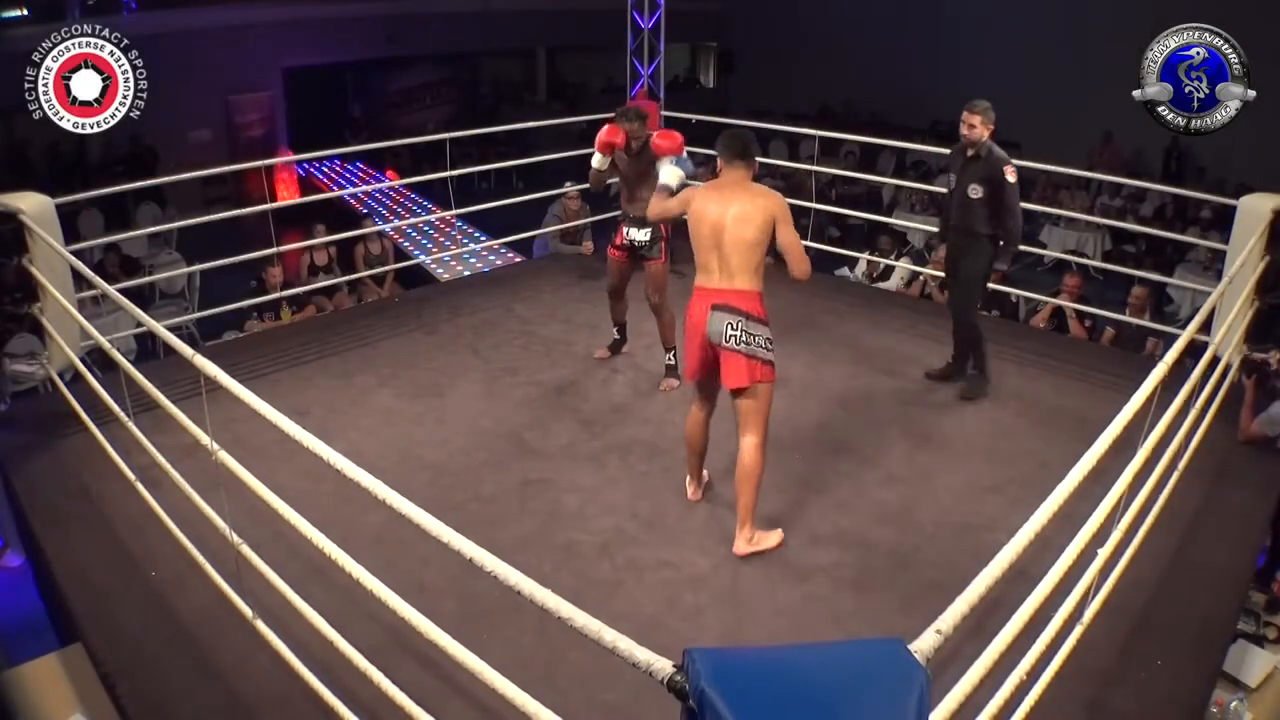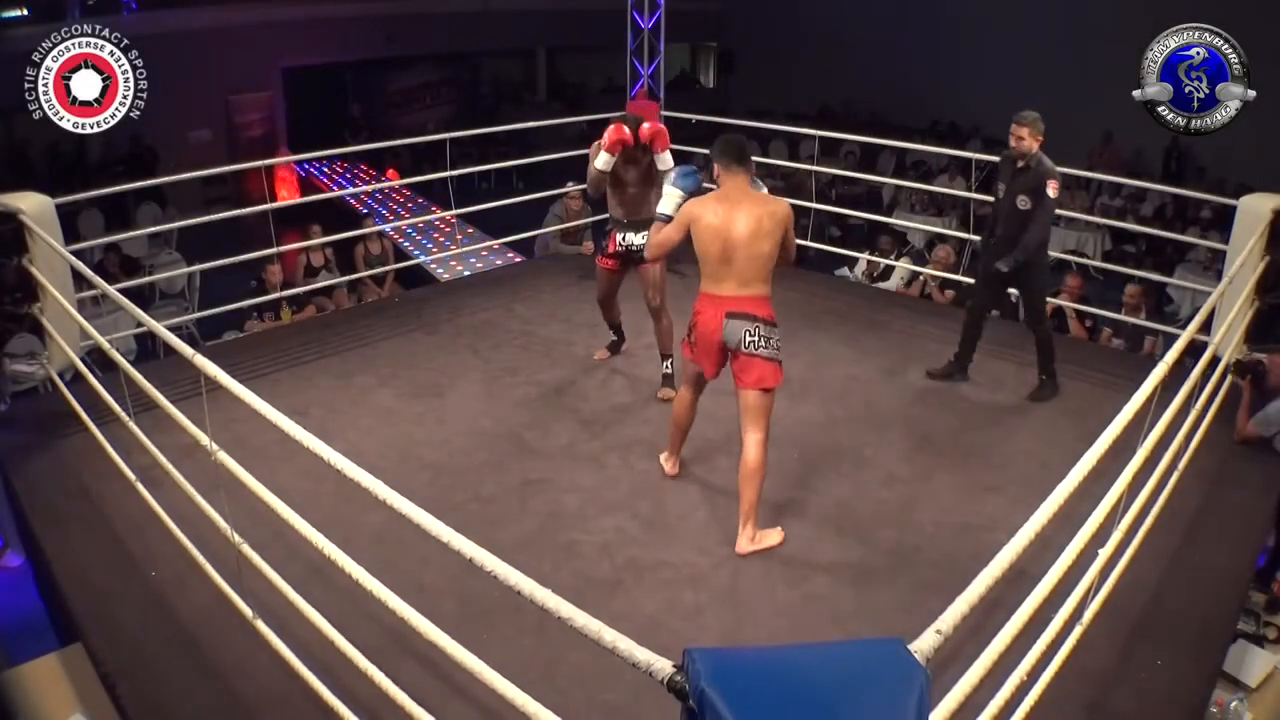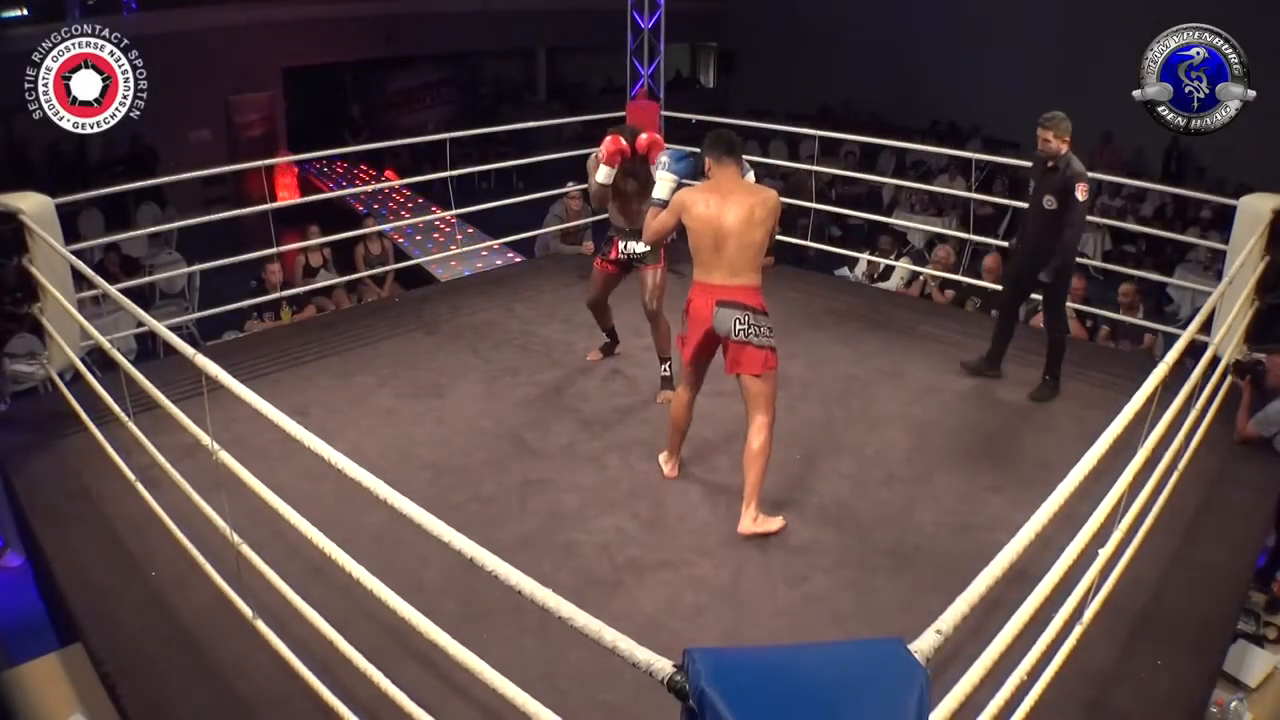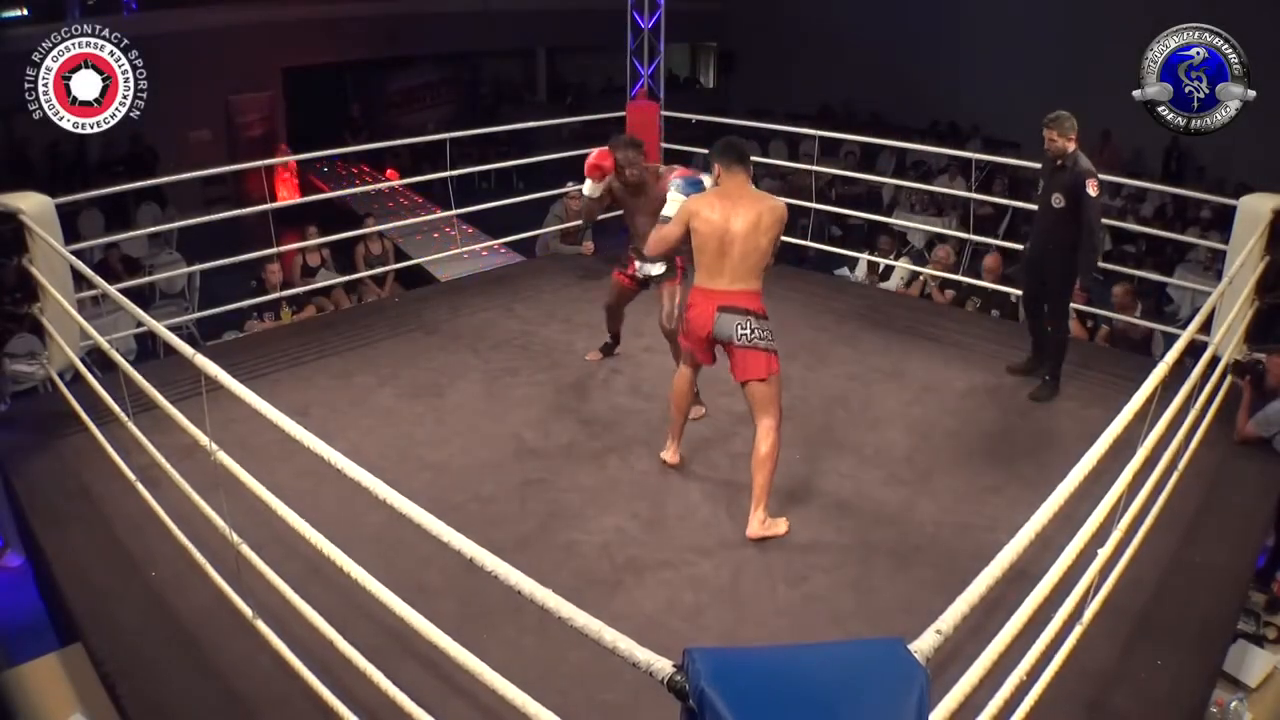
dt=0.3s
person 1, frame 1
left shoulder: (695, 195)
right shoulder: (771, 202)
left elbow: (653, 212)
right elbow: (801, 271)
left wrist: (667, 177)
left hip: (700, 310)
right hip: (744, 316)
left knee: (702, 402)
right knee: (752, 432)
left ankle: (694, 481)
right ankle: (745, 534)
person 1, frame 2
left shoulder: (695, 209)
right shoulder: (779, 210)
left elbow: (652, 252)
right elbow: (788, 257)
left wrist: (668, 201)
left hip: (709, 314)
right hip: (755, 321)
left knee: (689, 388)
right knee: (756, 432)
left ankle: (672, 457)
right ankle: (747, 532)
person 1, frame 3
left shoulder: (687, 198)
right shoulder: (769, 200)
left elbow: (649, 237)
left wrist: (662, 186)
left hip: (701, 304)
right hip: (746, 311)
left knee: (687, 385)
right knee: (761, 417)
left ankle: (671, 458)
right ankle: (750, 514)
person 1, frame 4
left shoulder: (695, 205)
right shoulder: (776, 209)
left elbow: (653, 248)
left wrist: (676, 200)
left hip: (701, 309)
right hip: (745, 316)
left knee: (688, 367)
right knee: (768, 418)
left ankle: (672, 446)
right ankle: (758, 518)
person 2, frame 1
left shoulder: (999, 162)
right shoulder: (957, 154)
left elbow: (1012, 213)
left wrist: (1006, 254)
right wrist: (943, 232)
left hip: (980, 245)
right hip: (956, 241)
left knee: (964, 309)
right knee: (958, 306)
left ankle: (979, 373)
right ankle: (958, 365)
person 2, frame 2
left shoulder: (1047, 175)
right shoulder: (1006, 162)
left elbow: (1040, 225)
left wrist: (1014, 258)
right wrist: (987, 239)
left hip: (1030, 259)
right hip: (998, 251)
left knee: (1036, 320)
right knee: (976, 308)
left ankle: (1048, 379)
right ankle: (959, 365)
person 2, frame 3
left shoulder: (1075, 176)
right shoulder: (1040, 162)
left elbow: (1074, 228)
left wrist: (1052, 267)
left hip: (1056, 258)
right hip: (1029, 249)
left knee: (1053, 319)
right knee: (1007, 304)
left ankle: (1050, 379)
right ankle: (992, 361)
person 2, frame 4
left shoulder: (1084, 174)
right shoulder: (1050, 162)
left elbow: (1092, 227)
left wrist: (1086, 270)
left hip: (1063, 256)
right hip: (1038, 248)
left knee: (1057, 316)
right knee: (1031, 306)
left ankle: (1051, 378)
right ankle: (1038, 358)
person 3, frame 1
left shoulder: (658, 148)
right shoulder: (615, 148)
right elbow: (595, 185)
left wrist: (676, 156)
right wrist: (601, 153)
left hip: (654, 229)
right hip: (626, 226)
left knee: (656, 300)
right knee: (614, 289)
left ankle: (671, 364)
right ankle: (619, 340)
person 3, frame 2
left shoulder: (652, 150)
right shoulder: (600, 149)
right elbow: (594, 190)
left wrist: (662, 153)
right wrist: (608, 153)
left hip: (649, 233)
right hip: (617, 233)
left knee: (655, 304)
right knee: (604, 296)
left ankle: (667, 373)
right ankle: (617, 340)
person 3, frame 3
left shoulder: (650, 160)
right shoulder: (597, 161)
right elbow: (597, 202)
left wrist: (658, 162)
right wrist: (608, 166)
left hip: (649, 240)
right hip: (618, 239)
left knee: (652, 308)
right knee: (594, 300)
left ankle: (666, 376)
right ankle: (611, 342)
person 3, frame 4
left shoulder: (663, 177)
right shoulder: (613, 183)
right elbow: (588, 216)
right wrist: (593, 182)
left hip: (670, 260)
right hip: (637, 257)
left knee: (670, 328)
right knee: (612, 305)
left ankle: (691, 393)
right ankle: (612, 344)
